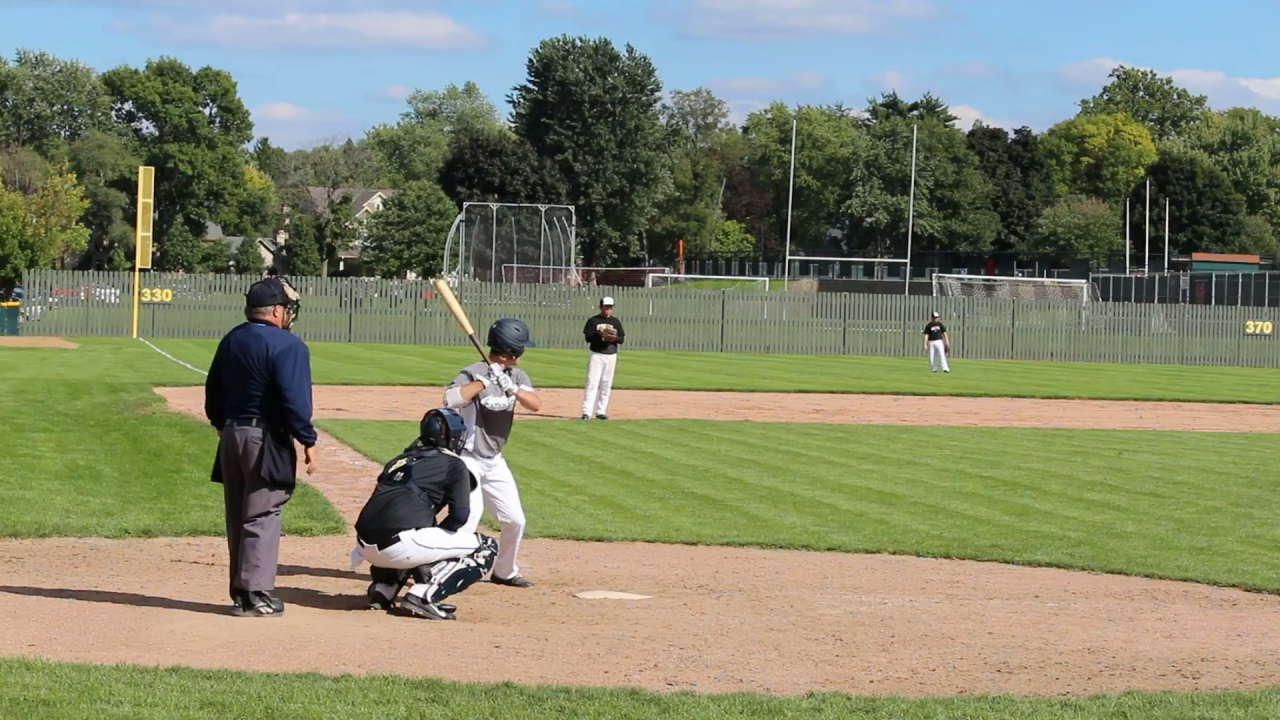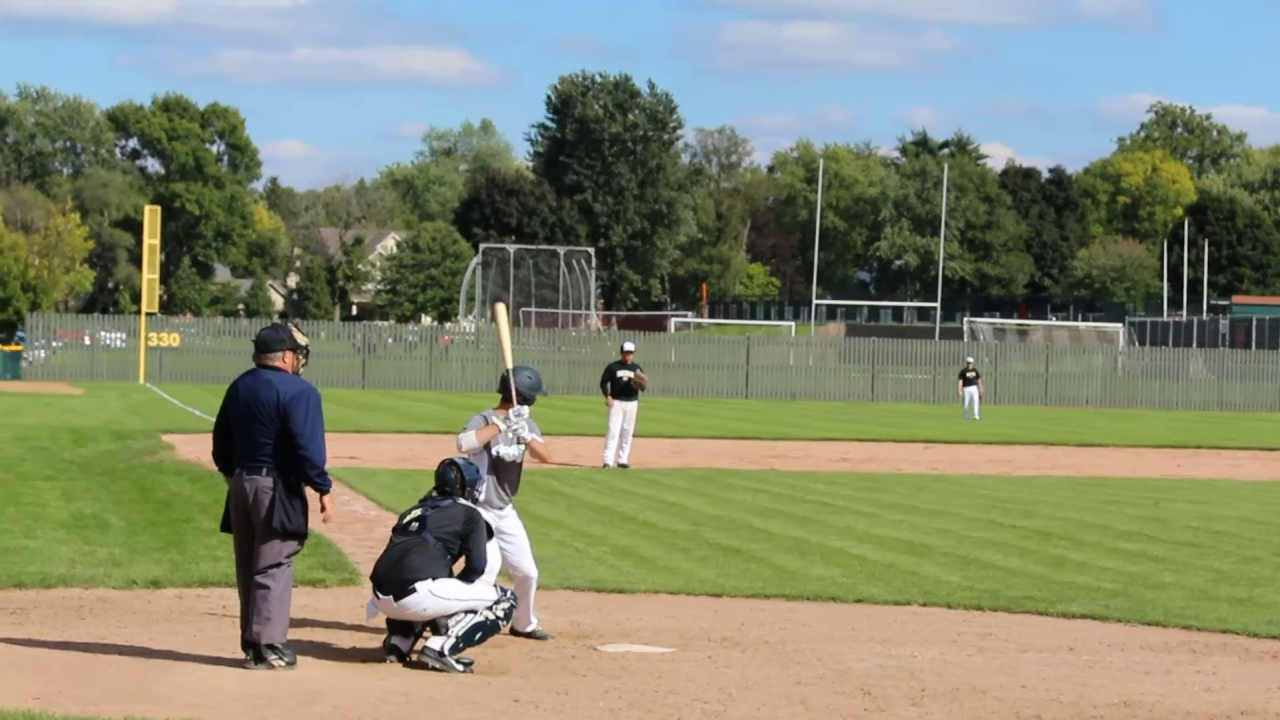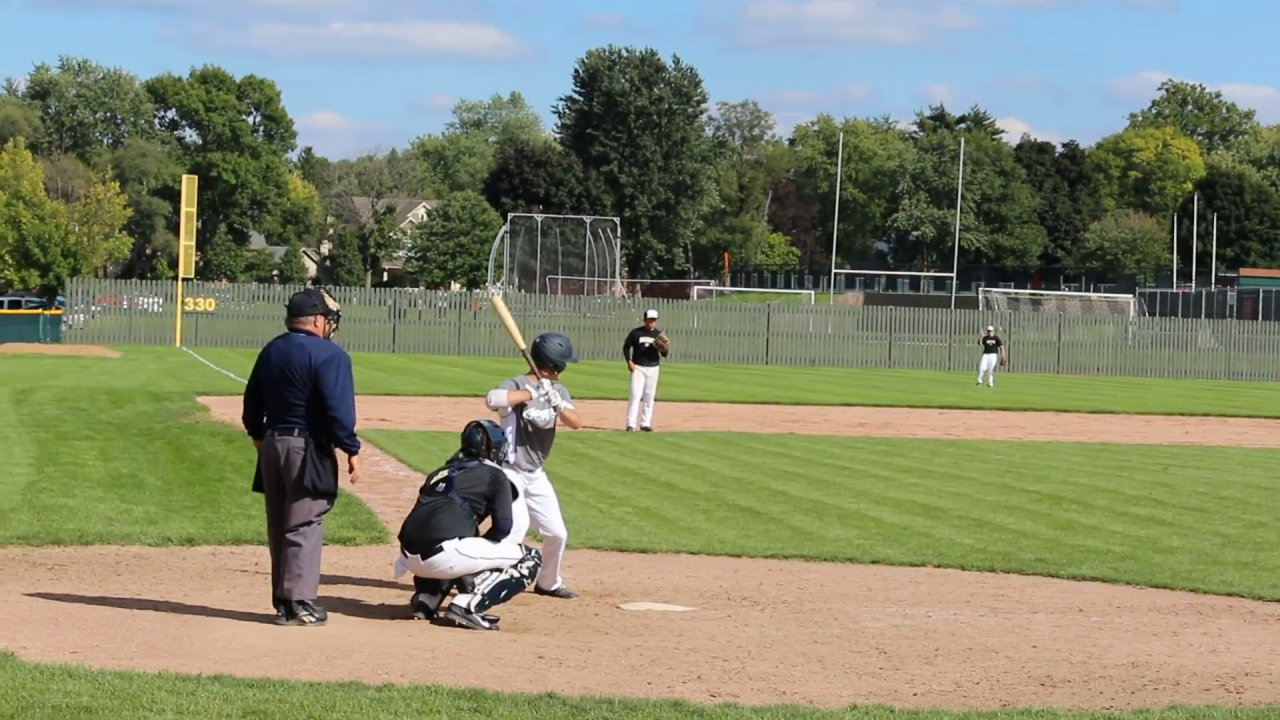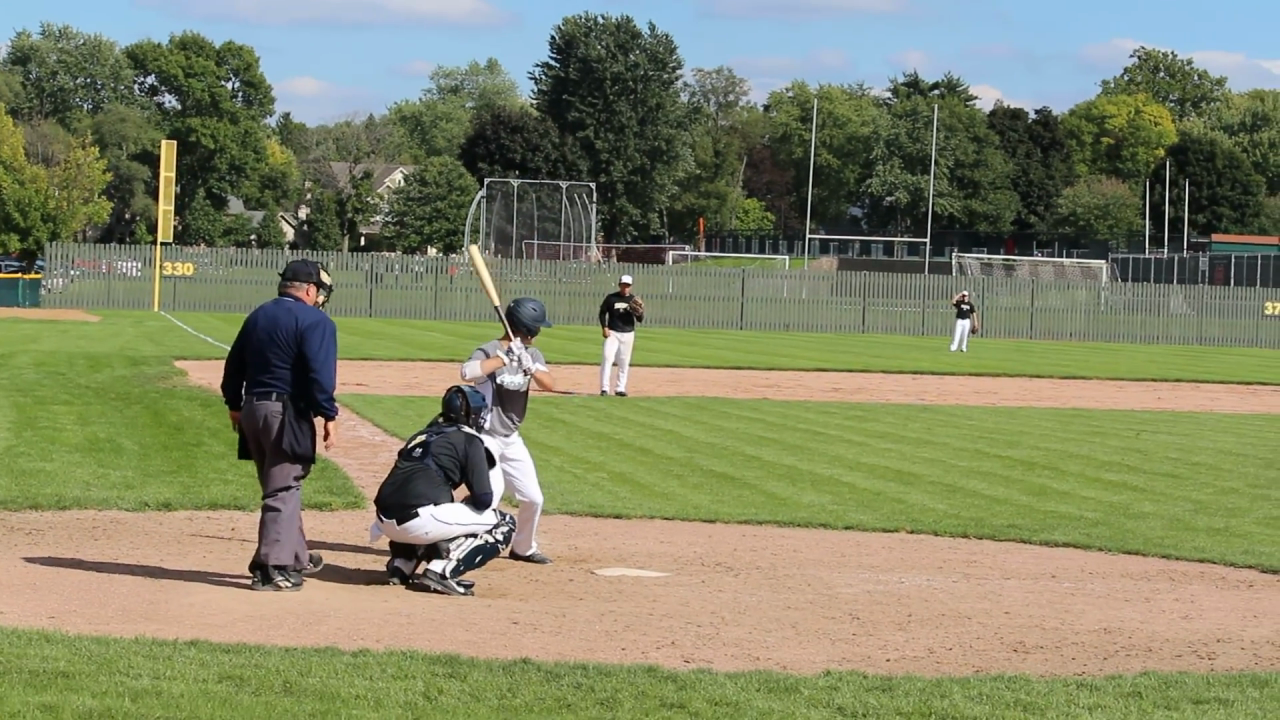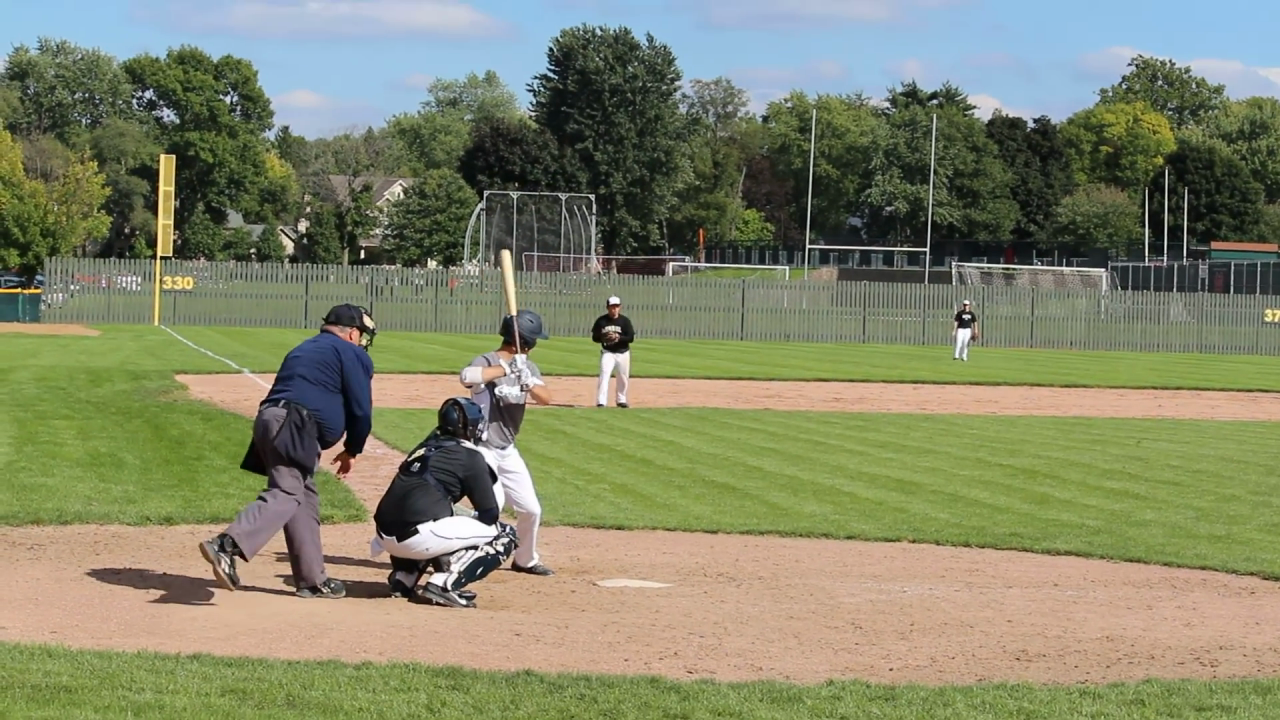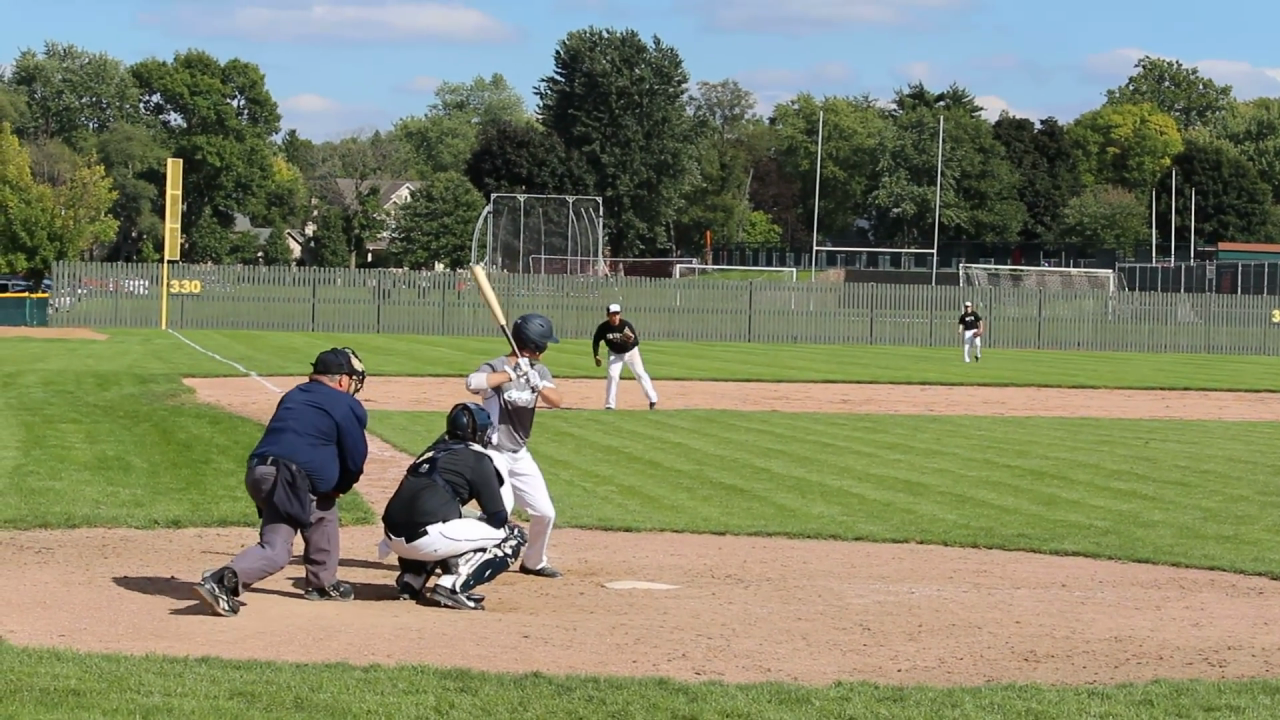
dt=0.7s
person 1, frame 1
left shoulder: (230, 340)
right shoulder: (287, 344)
left elbow: (214, 390)
right elbow: (295, 399)
right wrist: (308, 442)
left hip: (232, 436)
right hip: (266, 438)
left knee: (238, 516)
right knee: (262, 515)
left ankle: (241, 591)
right ankle: (255, 595)
person 1, frame 2
left shoulder: (238, 387)
right shoulder: (298, 390)
left elbow: (221, 438)
right elbow: (308, 446)
right wrist: (322, 489)
left hip: (241, 485)
right hip: (277, 488)
left knee: (248, 567)
right knee: (273, 567)
left ankle: (252, 644)
right ankle: (268, 647)
person 1, frame 3
left shoulder: (270, 351)
right shoulder: (329, 354)
left elbow: (252, 399)
right elbow: (338, 408)
left wrist: (258, 435)
right wrist: (351, 449)
left hip: (272, 446)
right hip: (308, 449)
left knee: (280, 526)
right knee: (304, 526)
left ankle: (284, 599)
right ankle: (298, 603)
person 1, frame 4
left shoulder: (257, 316)
right shoulder: (315, 321)
left elbow: (234, 364)
right elbow: (320, 374)
left wrist: (234, 404)
right wrist: (328, 415)
left hip: (253, 410)
right hip: (288, 414)
left knee: (278, 489)
right knee: (283, 491)
left ankle: (296, 558)
right ankle: (272, 568)
person 1, frame 5
left shoulder: (303, 349)
right shoulder: (353, 355)
right elbow: (361, 409)
left wrist: (310, 449)
right wrist: (352, 451)
left hip: (269, 420)
right hip: (294, 426)
left knee: (304, 500)
right knee: (284, 495)
left ankle: (313, 580)
right ankle: (226, 546)
person 1, frame 6
left shoulder: (293, 395)
right shoulder: (347, 406)
right elbow: (354, 461)
left wrist: (329, 487)
right wrist: (339, 488)
left hip: (260, 472)
right hip: (286, 480)
left knee: (323, 509)
right knee: (275, 550)
left ankle: (322, 583)
right ankle: (221, 582)
person 2, frame 1
left shoulder: (516, 376)
right shoulder: (473, 372)
left elbow: (536, 405)
right elbow: (449, 399)
left wrist: (513, 389)
right wrist: (485, 382)
left hip: (495, 461)
right hip: (467, 459)
left knee: (515, 519)
right knee: (466, 519)
left ankle: (504, 571)
person 2, frame 2
left shoulder: (526, 423)
right shoulder: (484, 419)
left elbow: (545, 457)
right elbow: (463, 444)
left wrist: (526, 437)
right wrist: (503, 424)
left hip: (505, 511)
right hip: (478, 511)
left knee: (527, 572)
right knee: (486, 569)
left ankle: (523, 624)
person 2, frame 3
left shoulder: (558, 390)
right shoulder: (516, 385)
left elbow: (576, 423)
right elbow: (492, 400)
left wrist: (559, 405)
right wrist: (533, 391)
left hip: (536, 474)
right hip: (509, 472)
left knee: (557, 532)
right knee: (514, 529)
left ankle: (548, 582)
person 2, frame 4
left shoulder: (532, 353)
right shoulder: (488, 350)
left elbow: (550, 385)
right elbow: (467, 372)
left wrist: (530, 367)
right wrist: (505, 357)
left hip: (512, 439)
right hip: (485, 437)
left knee: (533, 498)
right knee: (490, 494)
left ankle: (523, 548)
person 2, frame 5
left shoulder: (528, 367)
right shoulder: (487, 361)
left elbow: (546, 399)
right elbow: (466, 377)
left wrist: (527, 383)
right wrist: (507, 368)
left hip: (508, 450)
right hip: (481, 449)
left knee: (531, 508)
left ankle: (525, 559)
person 2, frame 6
left shoulder: (539, 370)
right shoulder: (496, 366)
left elbow: (556, 401)
right elbow: (472, 383)
left wrist: (537, 385)
right wrist: (512, 373)
left hip: (520, 454)
right hip: (493, 453)
left knee: (544, 512)
left ankle: (534, 562)
person 3, frame 1
left shoulder: (401, 460)
right shoulder: (454, 464)
right elbow: (460, 515)
right wrist: (438, 534)
left hip: (367, 545)
right hip: (399, 543)
right knee: (486, 548)
left ankle: (382, 589)
right ankle: (424, 596)
person 3, frame 2
left shoulder: (415, 510)
right shoulder: (469, 514)
right elbow: (477, 566)
right wrist: (455, 587)
left hip: (383, 596)
right hip: (414, 595)
right knee: (504, 600)
left ankle: (398, 642)
right ankle: (441, 649)
person 3, frame 3
left shoulder: (442, 472)
right shoulder: (494, 475)
right elbow: (503, 526)
right wrist: (481, 545)
left hip: (411, 555)
right hip: (441, 554)
right knee: (529, 559)
left ankle: (425, 599)
right ankle: (467, 606)
person 3, frame 4
left shoulder: (423, 435)
right shoulder: (469, 441)
right elbow: (483, 499)
left hip: (386, 520)
right hip: (416, 519)
right knee: (504, 524)
left ankle: (401, 565)
right ankle: (442, 572)
person 3, frame 5
left shoulder: (424, 448)
right shoulder: (470, 456)
right elbow: (489, 514)
left hip: (387, 535)
right hip: (417, 537)
right knee: (504, 536)
left ankle: (403, 578)
right ankle: (444, 585)
person 3, frame 6
left shoulder: (433, 452)
right shoulder: (477, 459)
right elbow: (497, 517)
right wrist: (510, 529)
left hip: (395, 536)
right hip: (425, 539)
right knee: (512, 538)
left ankle: (411, 581)
right ankle: (451, 588)
